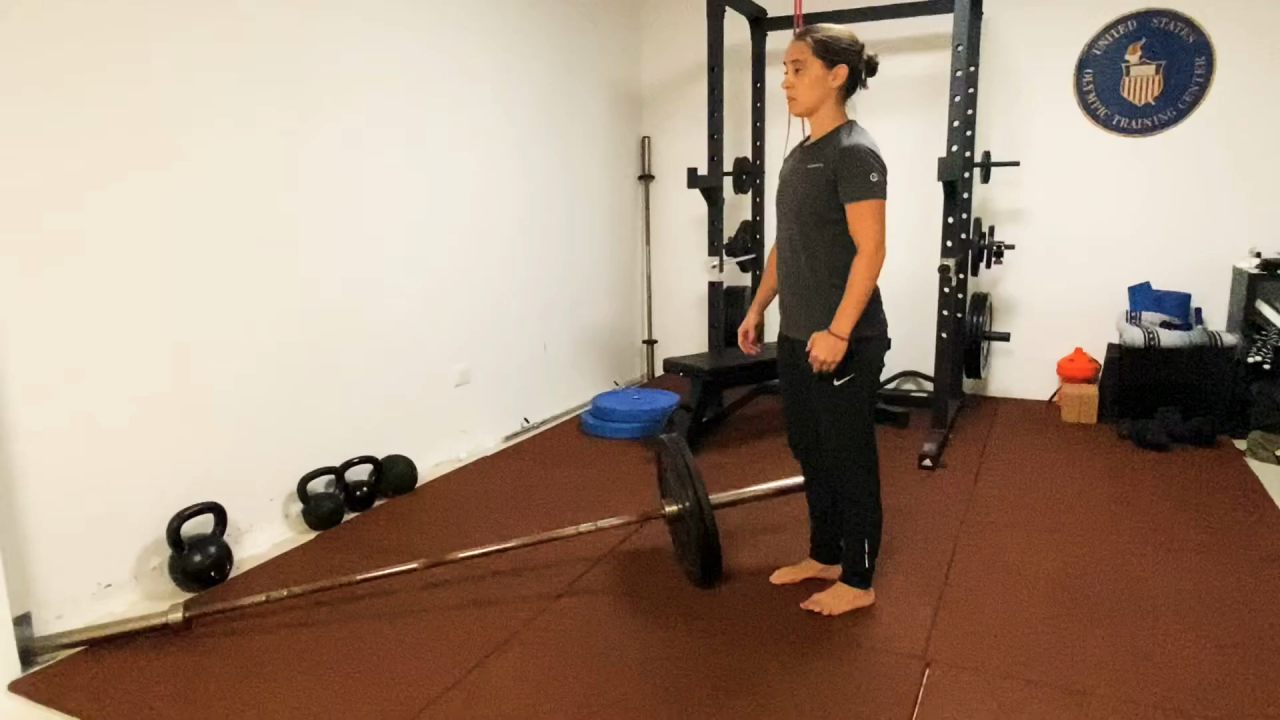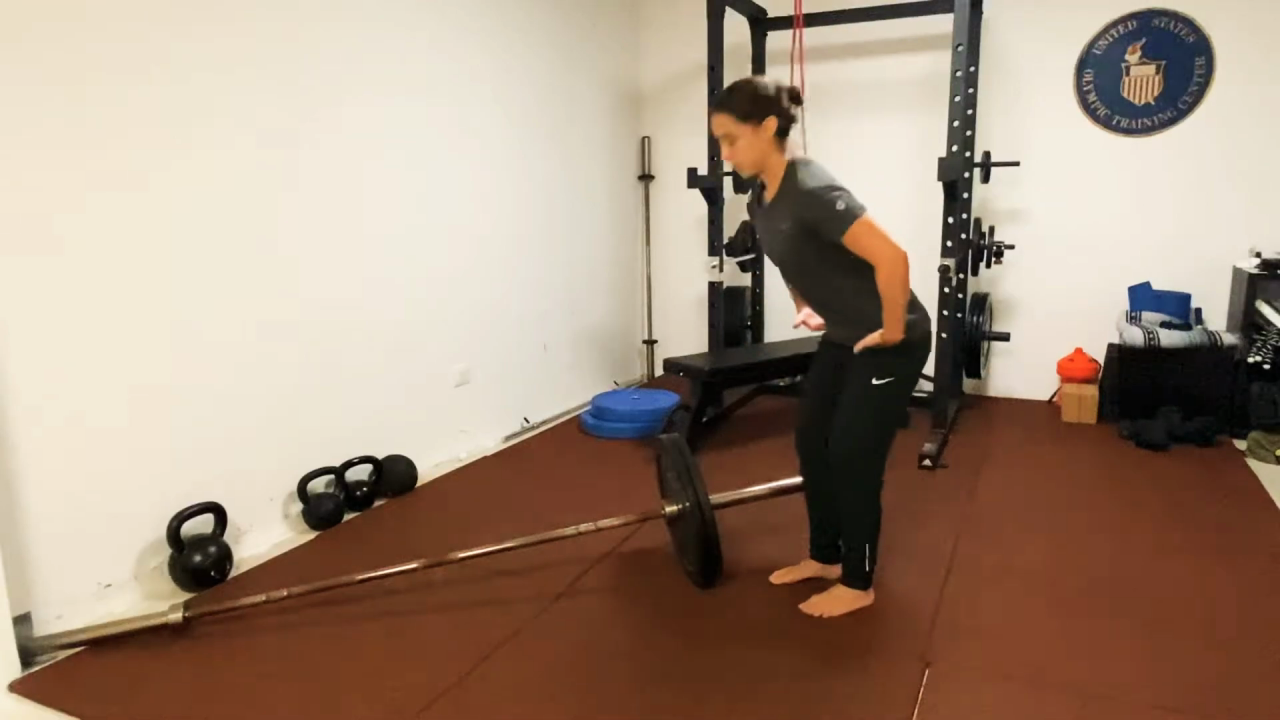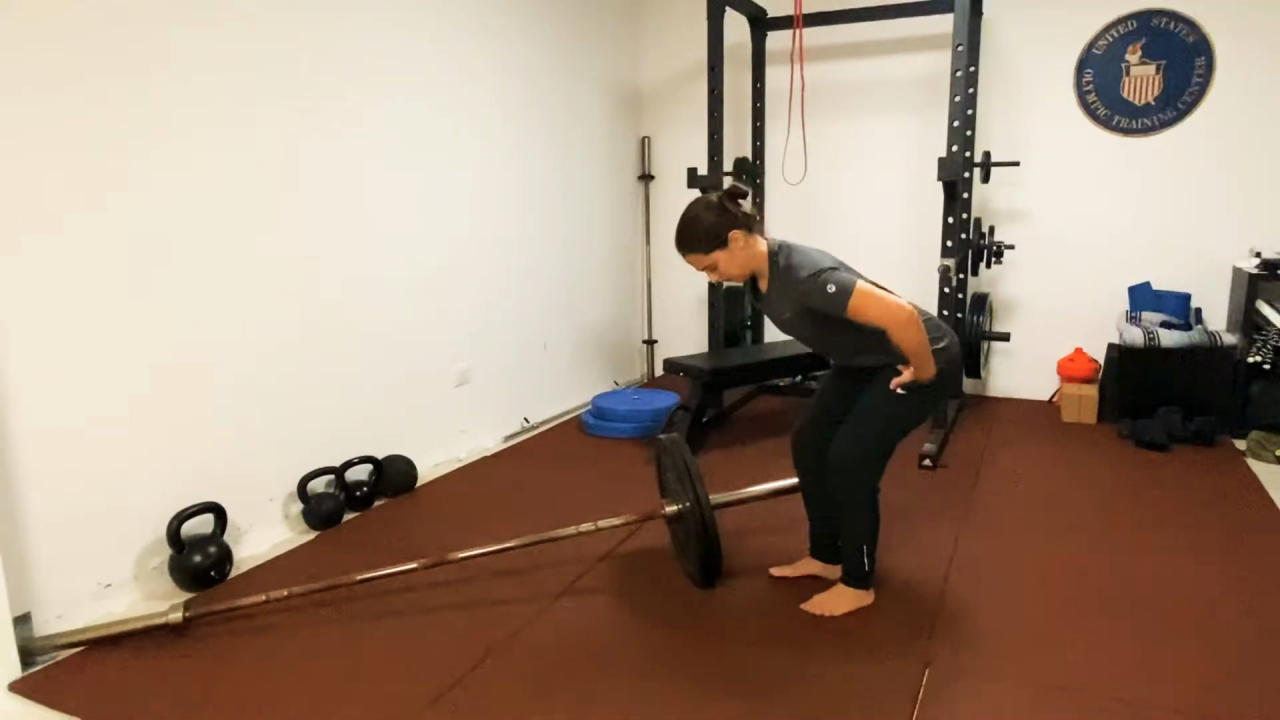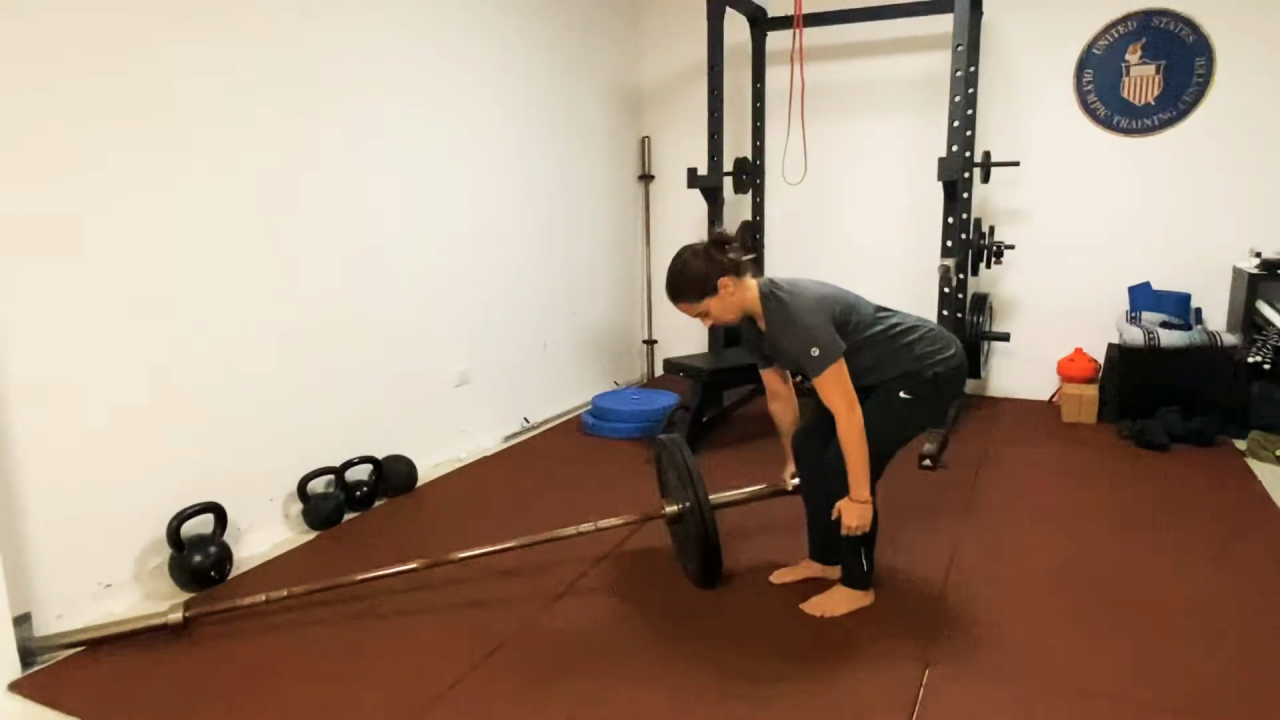
dt=0.7s
person 1, frame 1
left shoulder: (855, 153)
right shoulder: (799, 156)
left elbow: (871, 251)
left wrist: (839, 333)
right wrist: (756, 311)
left hip: (843, 340)
right hip: (798, 335)
left knee: (848, 458)
right knee: (810, 452)
left ankle: (858, 582)
right ankle: (825, 556)
person 1, frame 2
left shoulder: (813, 192)
right shoulder: (761, 199)
left elbow: (890, 257)
left wrist: (893, 330)
right wrist: (807, 306)
left hip: (888, 340)
right hip: (843, 336)
left knee: (853, 455)
right knee: (812, 444)
left ankle: (857, 583)
right ankle: (824, 557)
person 1, frame 3
left shoulder: (803, 274)
right shoulder: (759, 277)
left elbow: (901, 315)
left wrist: (922, 371)
right wrist: (828, 349)
left hip: (923, 356)
right hip: (865, 359)
left knee: (850, 457)
right knee: (809, 445)
left ankle: (858, 585)
right ankle: (825, 557)
person 1, frame 4
left shoulder: (797, 314)
right shoulder: (752, 319)
left elbow: (847, 413)
right elbow: (779, 394)
left wrist: (859, 497)
right wrist: (792, 457)
left hip: (930, 368)
right hip: (876, 371)
left knee: (843, 463)
right knee: (810, 447)
left ankle: (857, 585)
right ankle: (824, 559)
